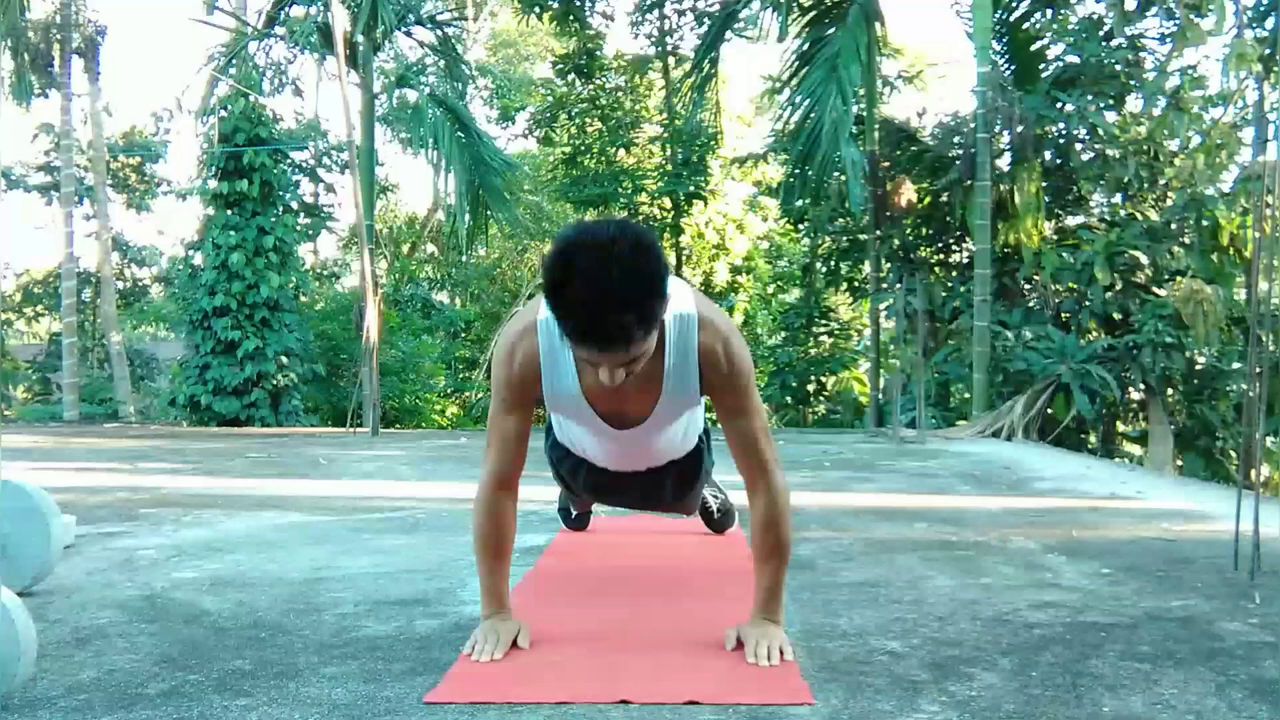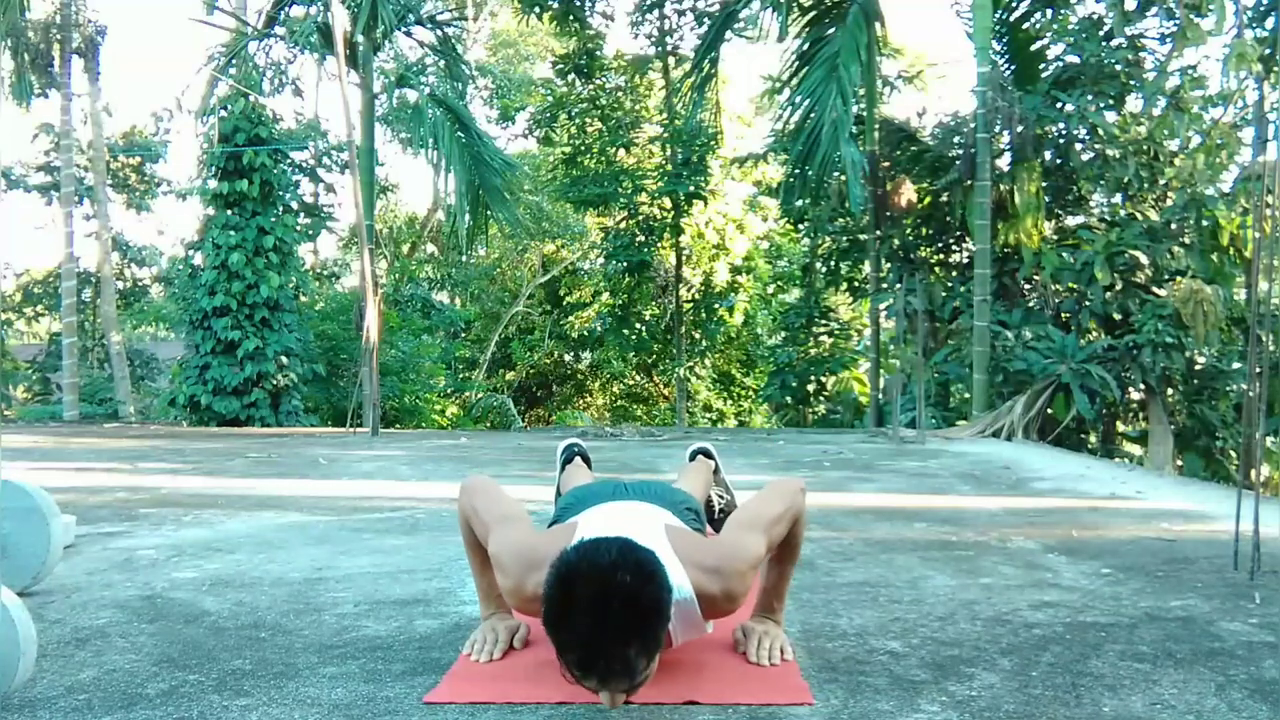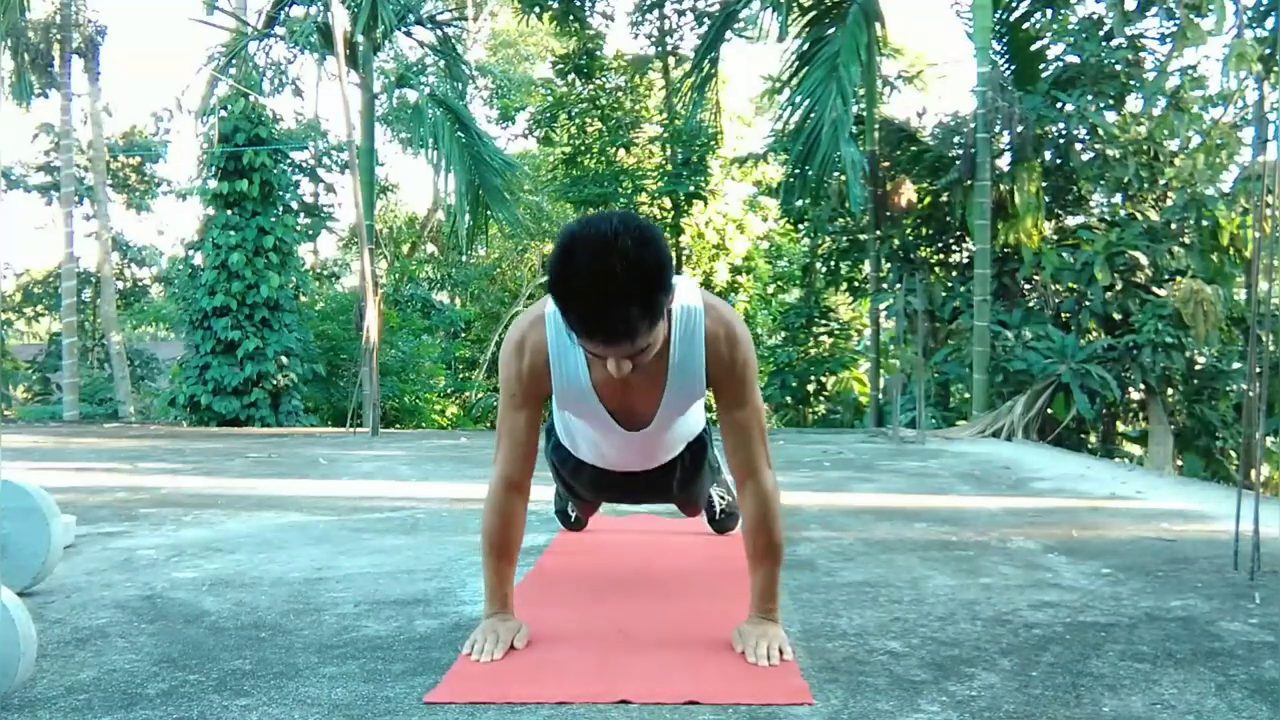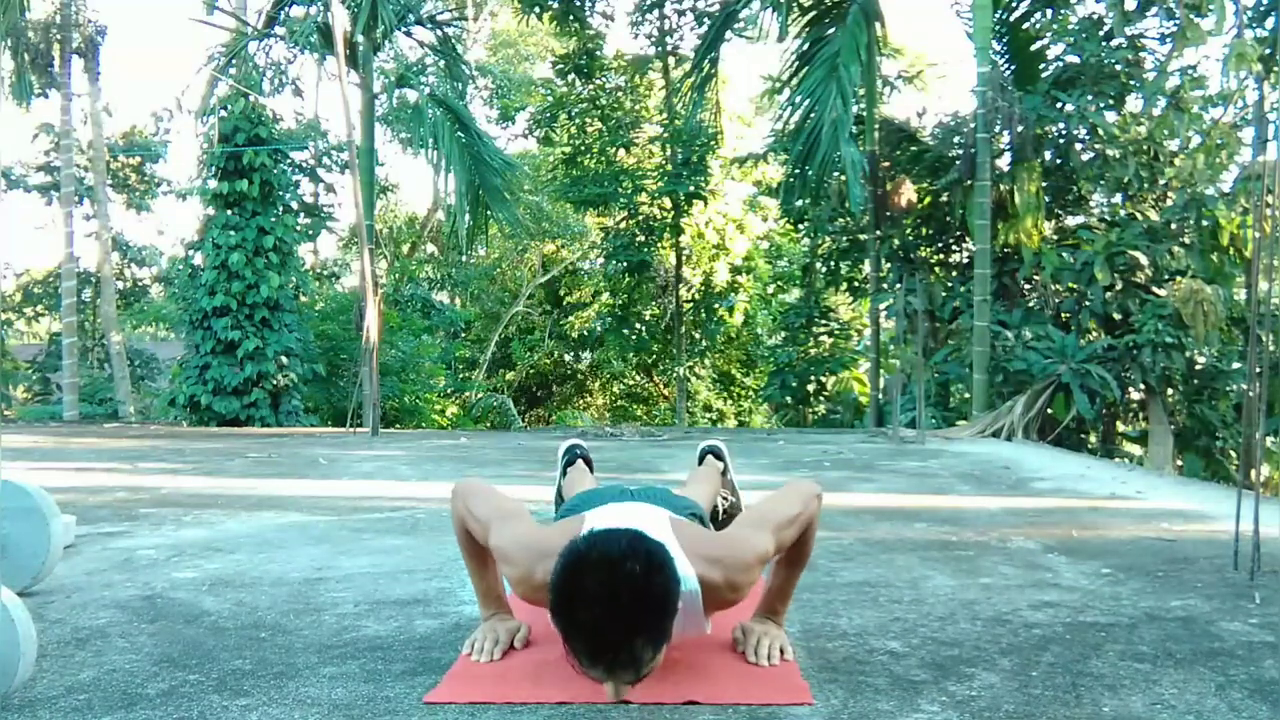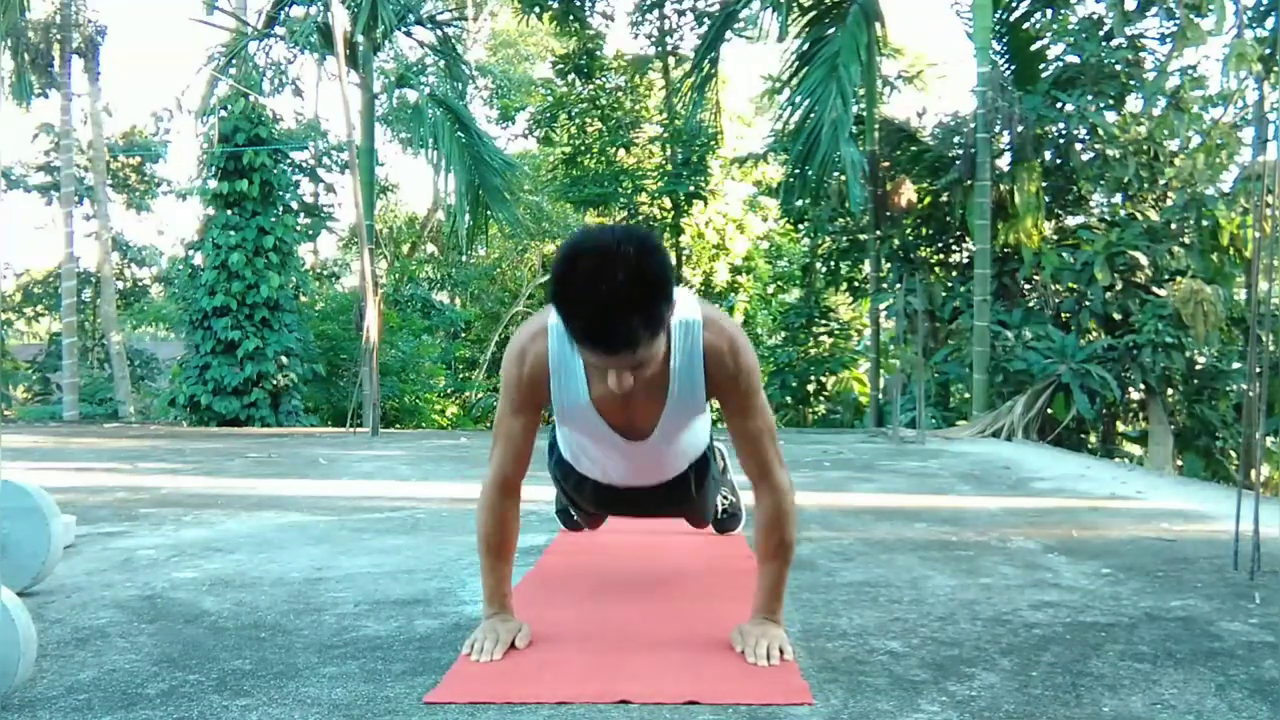
dt=1s
person 1, frame 1
left shoulder: (711, 337)
right shoulder: (524, 342)
left elbow: (764, 480)
right elbow: (499, 483)
left wrist: (767, 617)
right wrist: (495, 613)
left hip: (675, 462)
right hip: (580, 458)
left knee: (692, 502)
right knee: (577, 504)
left ankle: (707, 494)
right ankle: (576, 501)
person 1, frame 2
left shoulder: (718, 582)
right shoulder: (527, 580)
left elbow: (791, 492)
right elbow: (474, 490)
left wrist: (769, 616)
right wrist: (494, 612)
left hip: (668, 512)
right hip: (584, 508)
left ankle: (703, 464)
right ankle: (574, 461)
person 1, frame 3
left shoulder: (718, 329)
right shoulder: (531, 339)
left elbow: (755, 480)
right elbow: (510, 482)
left wrist: (764, 617)
right wrist: (498, 612)
left hip: (679, 457)
right hip: (581, 459)
left knee: (698, 505)
right knee: (577, 511)
left ankle: (714, 490)
right ankle: (574, 501)
person 1, frame 4
left shoulder: (721, 574)
right shoulder: (532, 569)
left elbow: (807, 496)
right elbow: (465, 495)
left wrist: (768, 618)
right wrist: (496, 615)
left hip: (670, 512)
right hip: (591, 512)
left ankle: (712, 466)
right ankle: (576, 464)
person 1, frame 5
left shoulder: (717, 343)
right shoulder: (533, 349)
left elbow: (770, 481)
right elbow: (503, 482)
left wrist: (768, 615)
right wrist: (496, 610)
left hip: (682, 472)
right hip: (586, 474)
left knee: (706, 517)
right knee: (581, 519)
left ankle: (719, 471)
right ankle: (574, 510)
